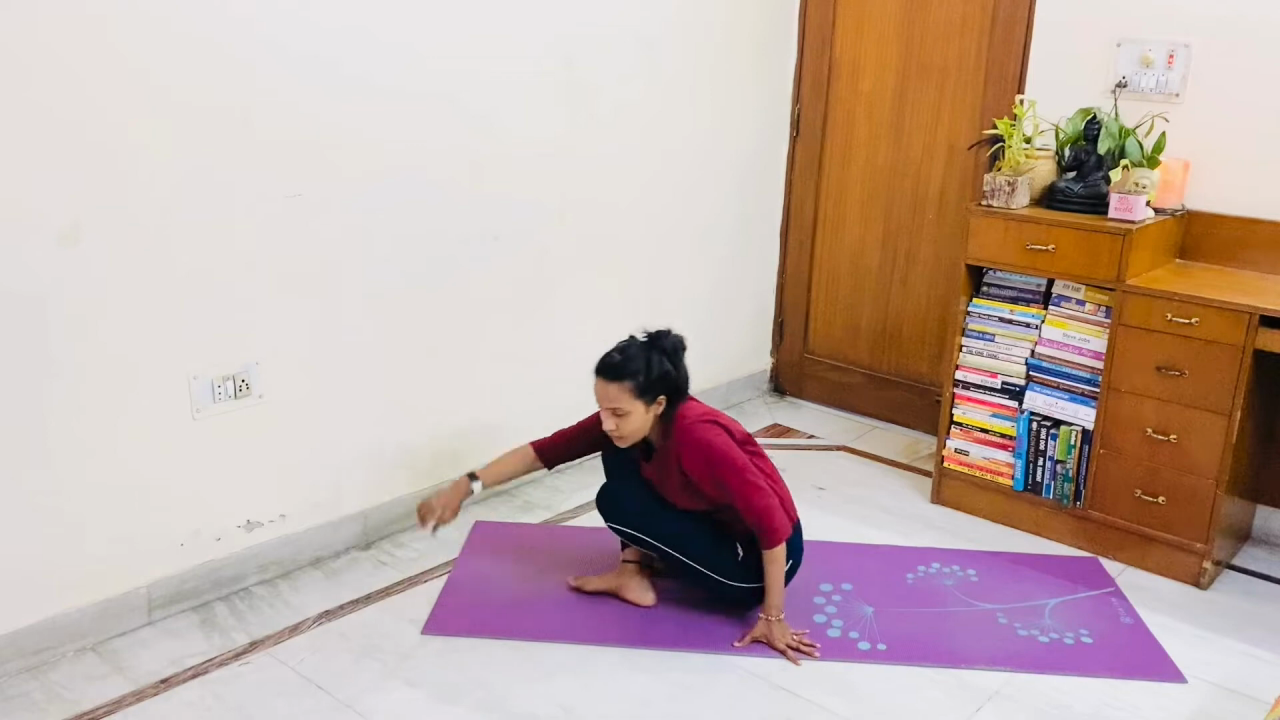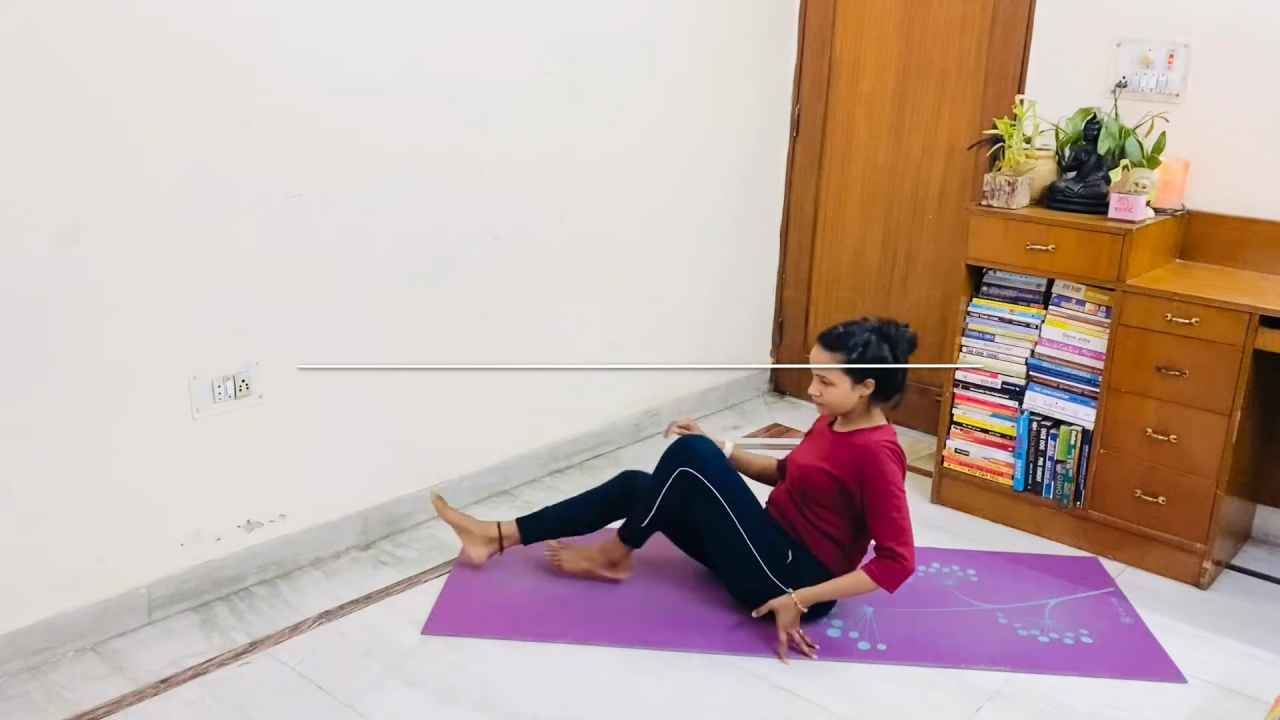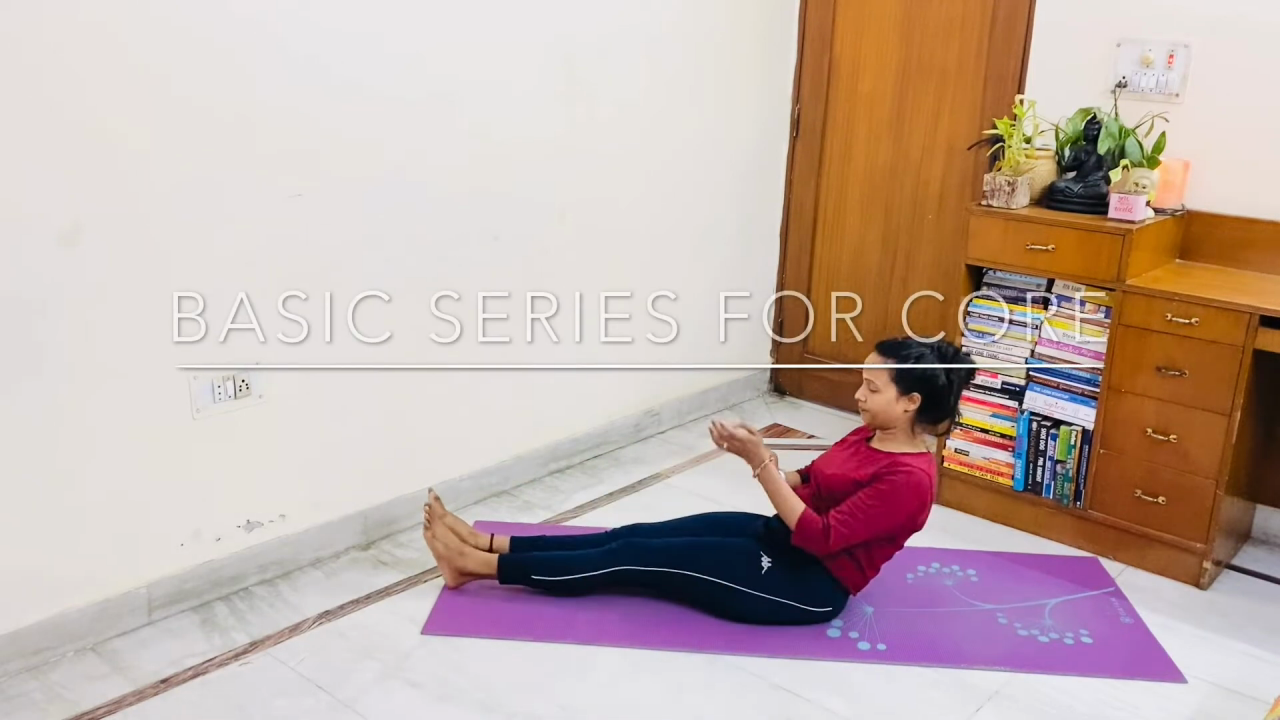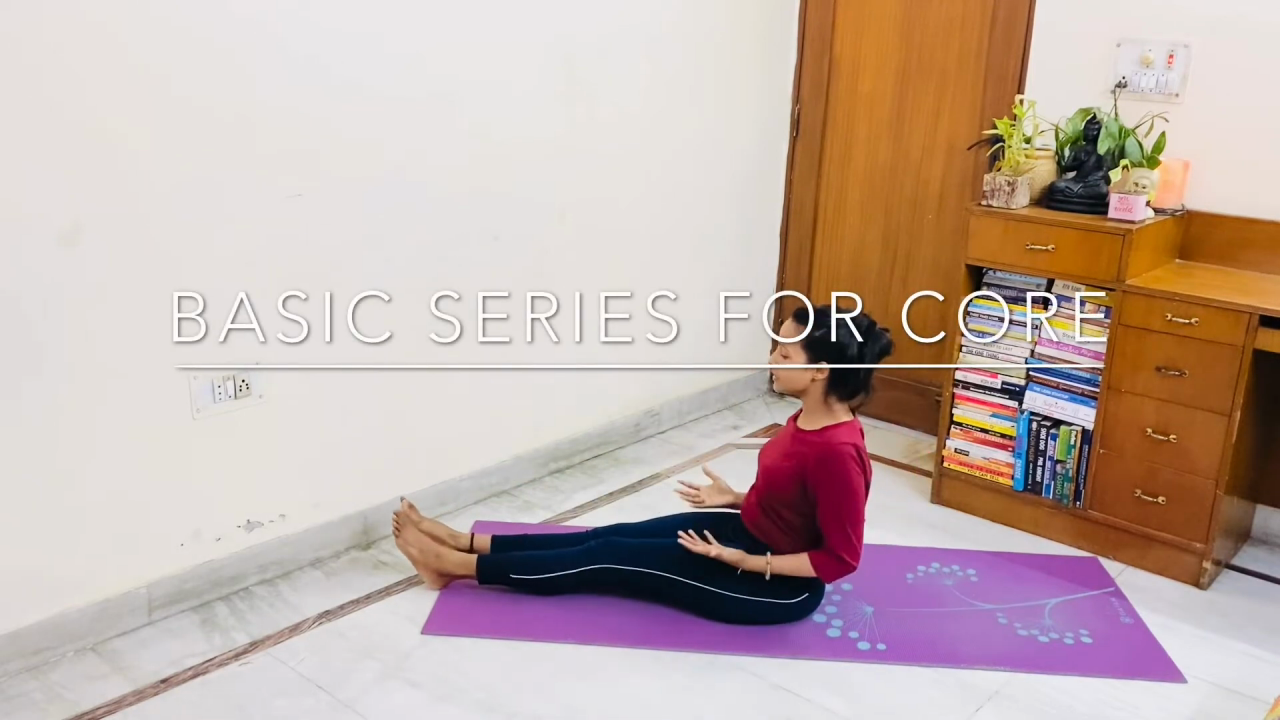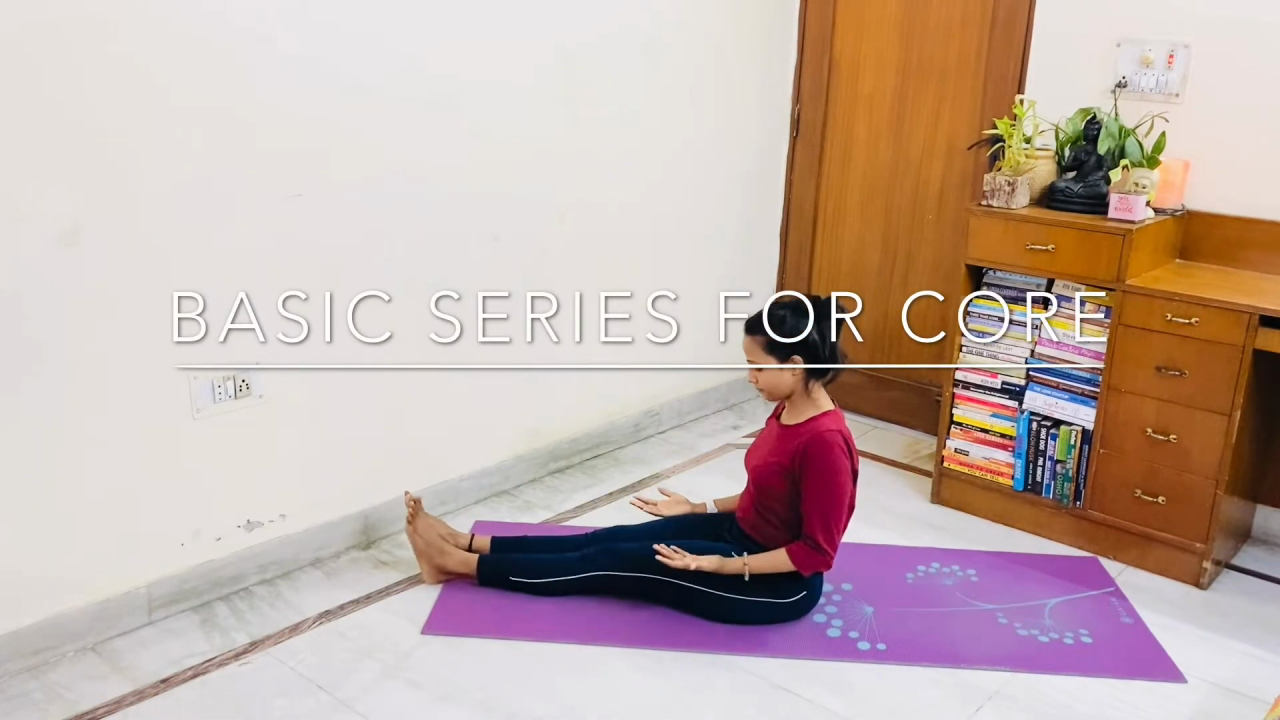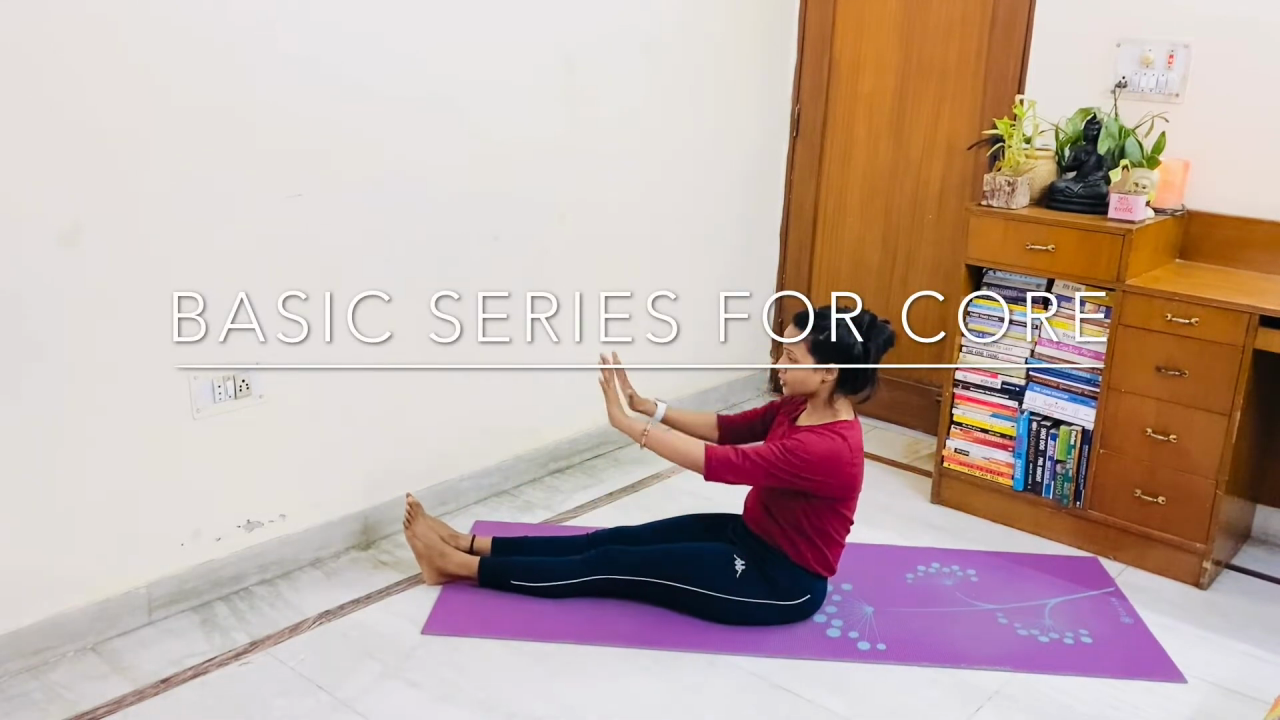
dt=0.7s
person 1, frame 1
left shoulder: (699, 436)
right shoulder: (636, 422)
left elbow: (774, 522)
right elbow: (547, 451)
left wrist: (773, 615)
right wrist: (466, 486)
left hip: (755, 562)
right hip: (718, 526)
left knee: (616, 499)
right knee: (617, 456)
right ankle: (635, 566)
person 1, frame 2
left shoulder: (877, 453)
right shoulder: (836, 420)
left elbow: (897, 563)
left wrist: (801, 600)
right wrist: (721, 450)
left hip: (794, 578)
right hip: (771, 542)
left knee: (689, 455)
right knee: (634, 484)
left ankle: (615, 553)
right ankle: (499, 536)
person 1, frame 3
left shoulder: (910, 479)
right shoulder: (871, 436)
left elbow: (819, 536)
left wrist: (763, 462)
right wrist: (769, 470)
left hip: (806, 587)
right hip: (778, 538)
left knee: (634, 559)
right knee: (637, 535)
left ankle: (477, 565)
right ankle: (488, 544)
person 1, frame 4
left shoulder: (837, 450)
right shoulder: (811, 417)
left elbow: (840, 559)
left wrist: (746, 561)
right wrist: (735, 497)
left hip: (781, 589)
right hip: (752, 536)
left knee: (612, 557)
right knee: (613, 537)
left ankle: (456, 565)
right ankle: (467, 543)
person 1, frame 5
left shoulder: (824, 441)
right shoulder: (791, 410)
left elbow: (817, 551)
left wrist: (723, 566)
right wrist: (698, 509)
left hip: (780, 585)
right hip: (747, 535)
left knee: (613, 563)
right knee: (610, 540)
left ankle: (457, 563)
right ankle: (466, 543)
person 1, frame 6
left shoulder: (830, 448)
right shoulder: (802, 407)
left elbow: (723, 463)
right elbow: (727, 429)
left wrist: (630, 424)
right wrist: (646, 406)
left hip: (783, 583)
right hip: (754, 537)
left knee: (613, 565)
right knee: (614, 540)
left ankle: (459, 566)
right ankle: (470, 544)
